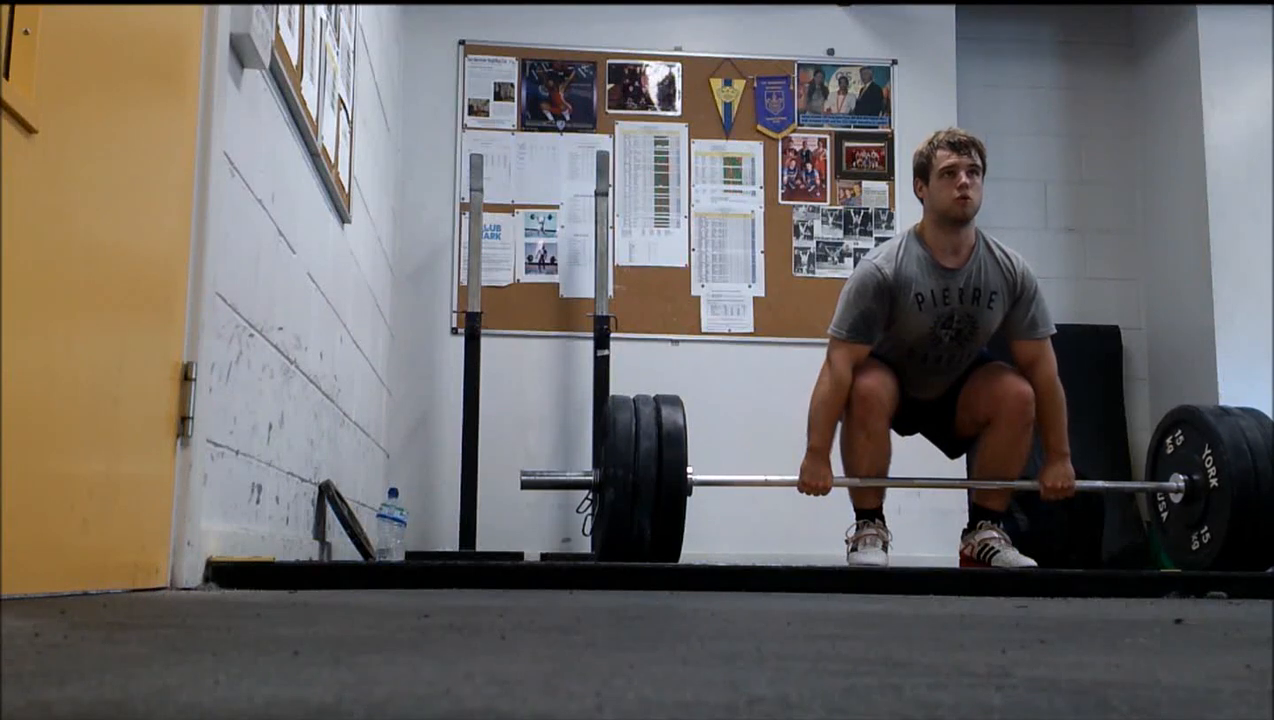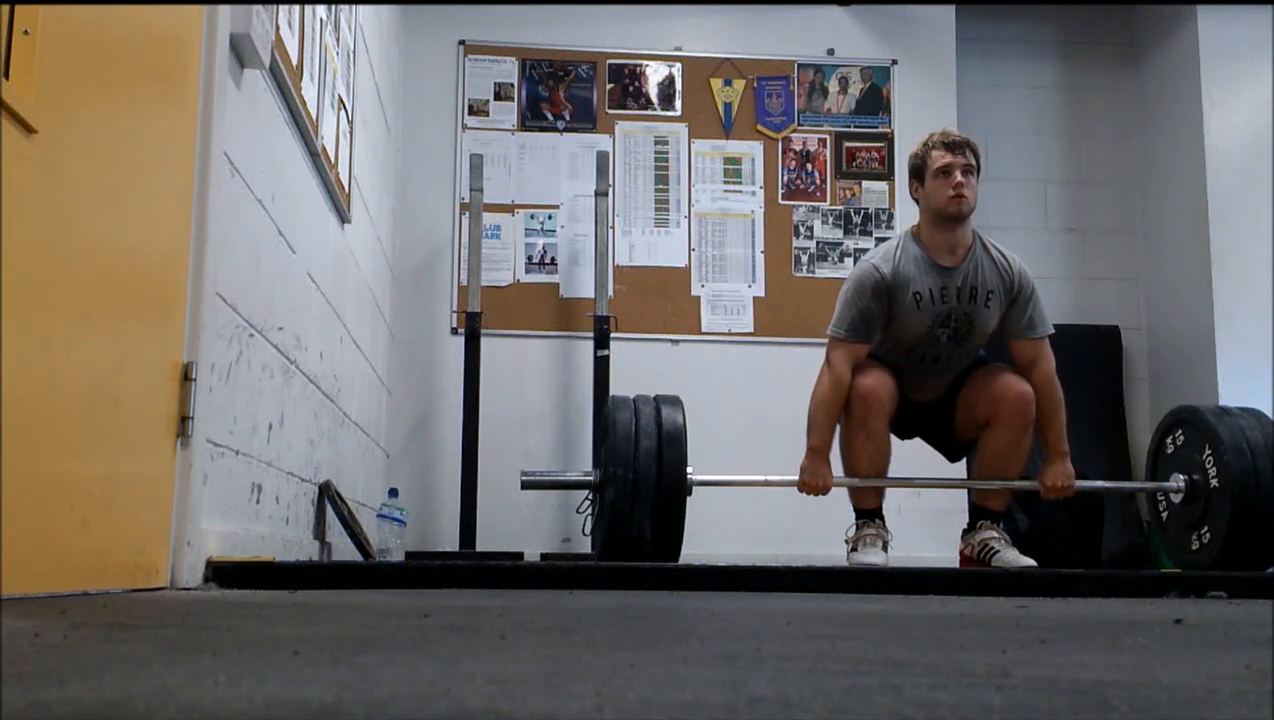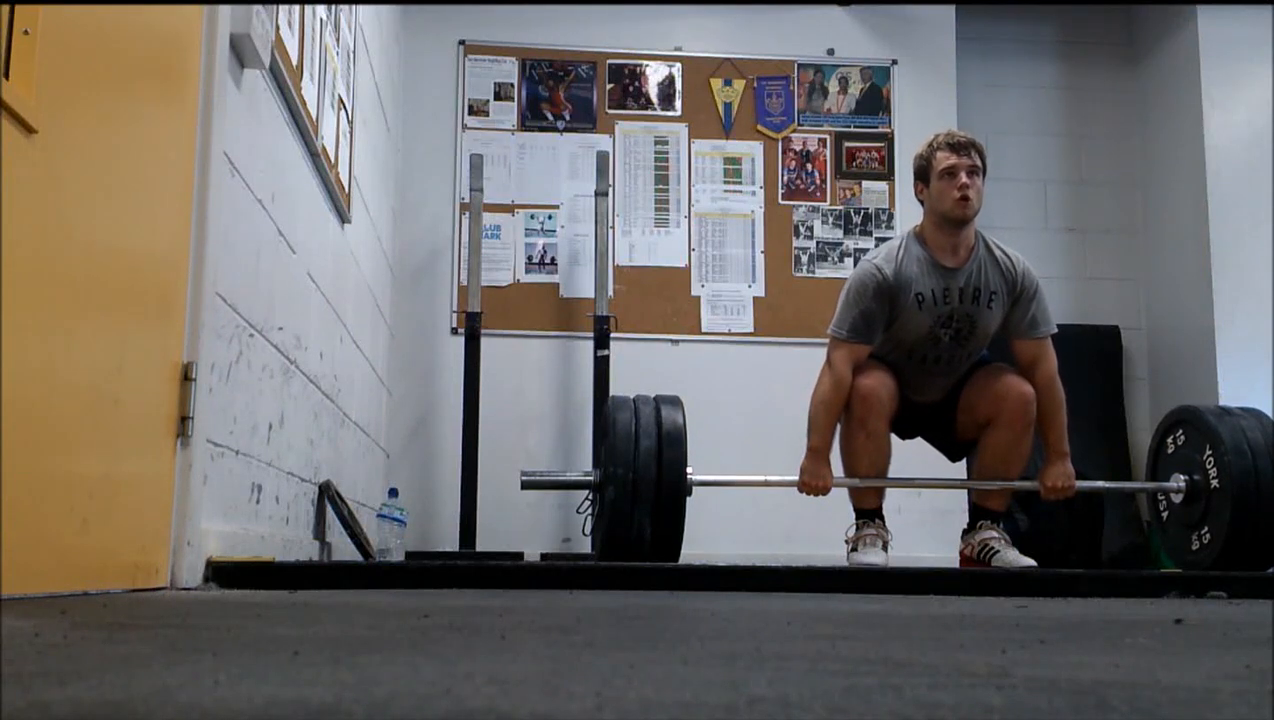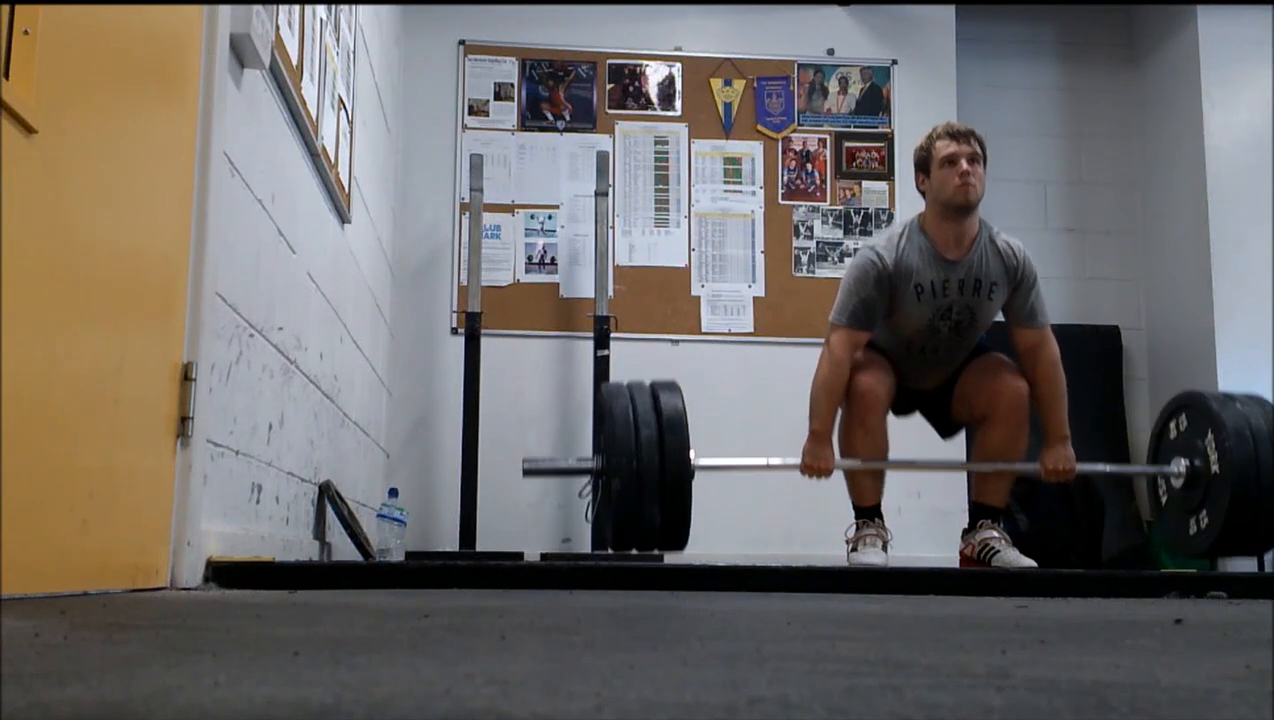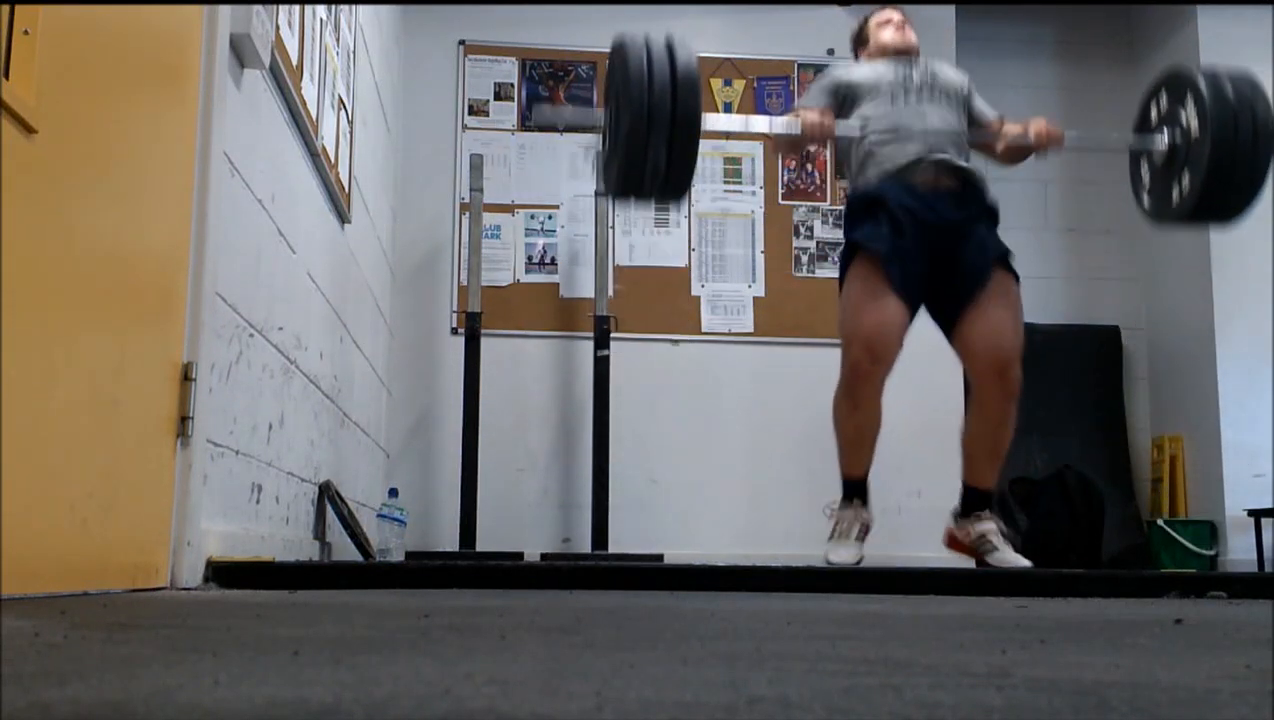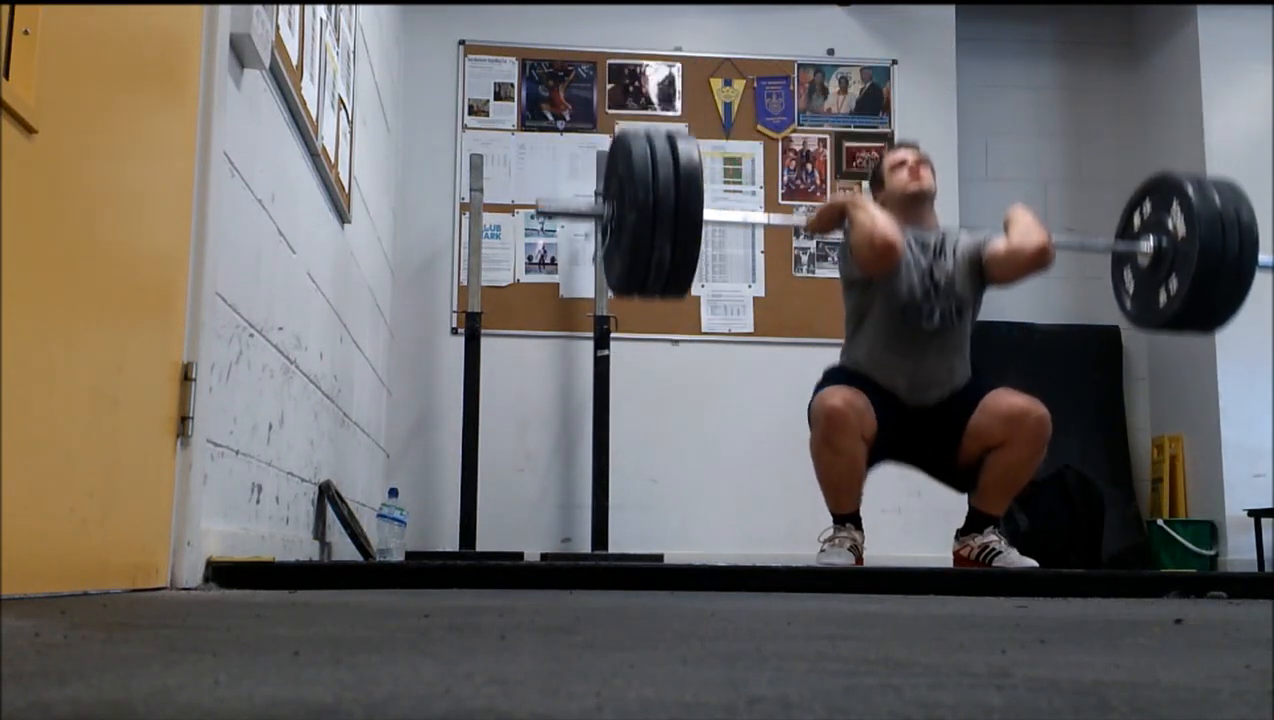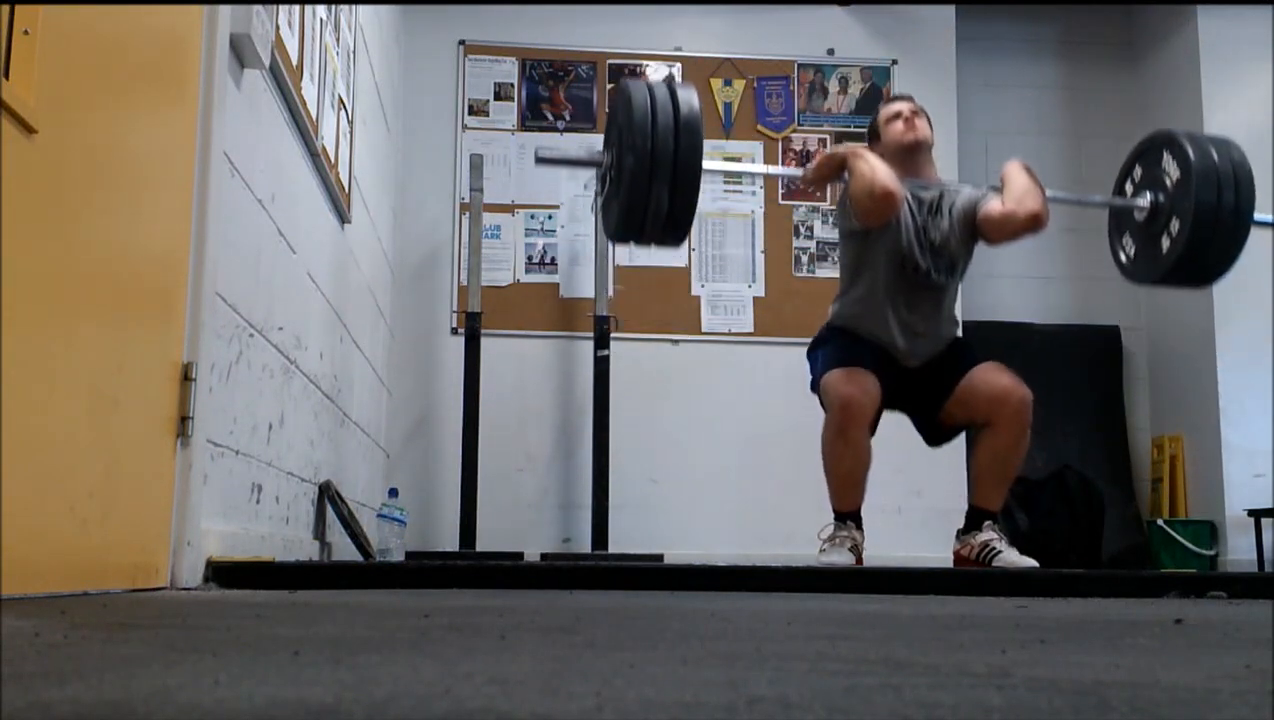
dt=0.7s
person 1, frame 1
left shoulder: (1011, 272)
right shoulder: (884, 269)
left elbow: (1041, 366)
right elbow: (839, 364)
left wrist: (1058, 458)
right wrist: (816, 457)
left hip: (957, 389)
right hip: (889, 385)
left knee: (1018, 395)
right knee: (867, 390)
left ankle: (983, 532)
right ankle: (869, 529)
person 1, frame 2
left shoulder: (1007, 272)
right shoulder: (881, 270)
left elbow: (1039, 365)
right elbow: (838, 365)
left wrist: (1058, 457)
right wrist: (816, 456)
left hip: (955, 393)
right hip: (889, 389)
left knee: (1017, 395)
right knee: (866, 389)
left ankle: (983, 532)
right ankle: (868, 529)
person 1, frame 3
left shoulder: (1011, 272)
right shoulder: (882, 270)
left elbow: (1041, 366)
right elbow: (839, 365)
left wrist: (1058, 458)
right wrist: (816, 456)
left hip: (957, 393)
right hip: (889, 388)
left knee: (1019, 397)
right knee: (866, 391)
left ankle: (982, 533)
right ankle: (868, 530)
person 1, frame 4
left shoulder: (1010, 259)
right shoulder: (884, 257)
left elbow: (1040, 348)
right elbow: (840, 348)
left wrist: (1059, 442)
right wrist: (818, 439)
left hip: (953, 371)
right hip: (886, 364)
left knee: (1013, 393)
right knee: (864, 389)
left ankle: (983, 532)
right ankle: (868, 530)
person 1, frame 5
left shoulder: (953, 78)
right shoulder: (848, 76)
left elbow: (997, 139)
right elbow: (799, 131)
left wrist: (1031, 135)
right wrist: (805, 125)
left hip: (963, 219)
right hip: (887, 209)
left knee: (999, 366)
right knee: (866, 360)
left ankle: (974, 519)
right ankle: (851, 514)
person 1, frame 6
left shoulder: (968, 251)
right shoulder: (866, 245)
left elbow: (1036, 250)
right elbow: (884, 243)
left wrist: (1017, 215)
right wrist: (850, 206)
left hip: (945, 401)
right hip: (870, 390)
left knee: (1030, 420)
right knee: (835, 410)
left ankle: (976, 536)
right ankle: (845, 533)
person 1, frame 7
left shoulder: (964, 202)
right shoulder: (864, 190)
left elbow: (1029, 215)
right elbow: (885, 194)
left wrist: (1013, 171)
right wrist: (848, 156)
left hip: (933, 349)
right hip: (859, 340)
left knee: (1011, 400)
right knee: (849, 401)
left ankle: (977, 534)
right ankle: (845, 532)
